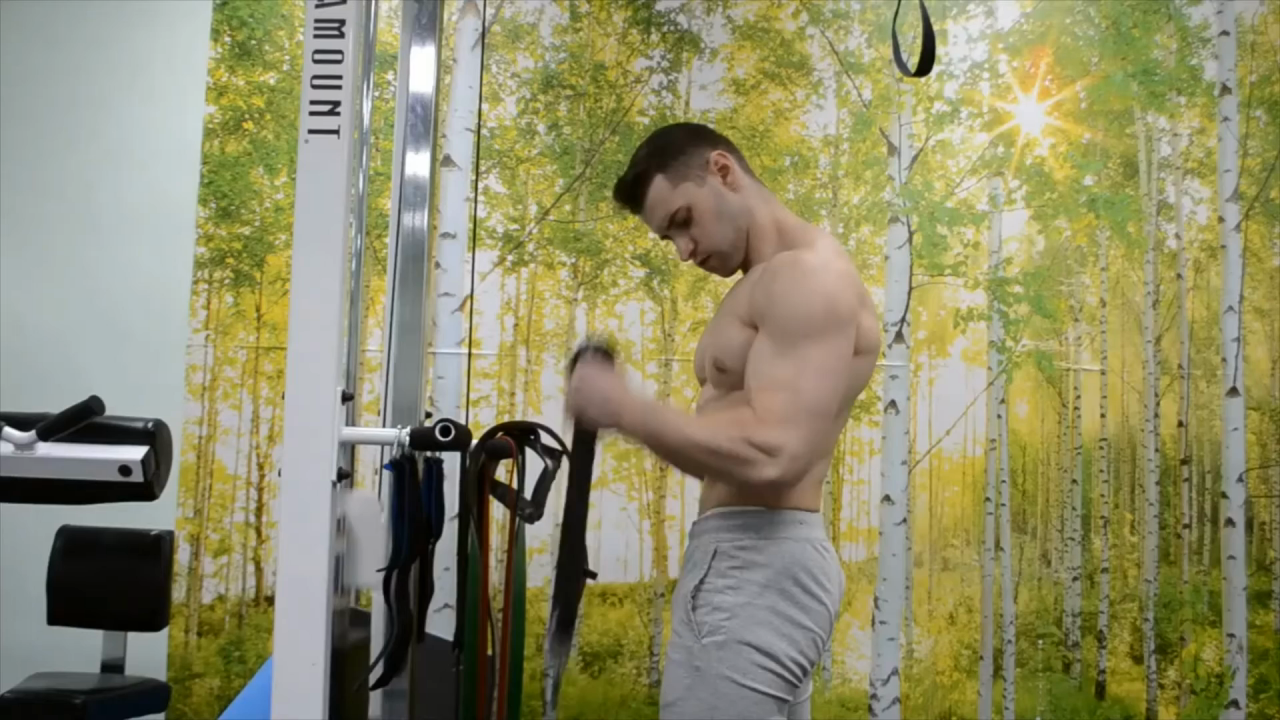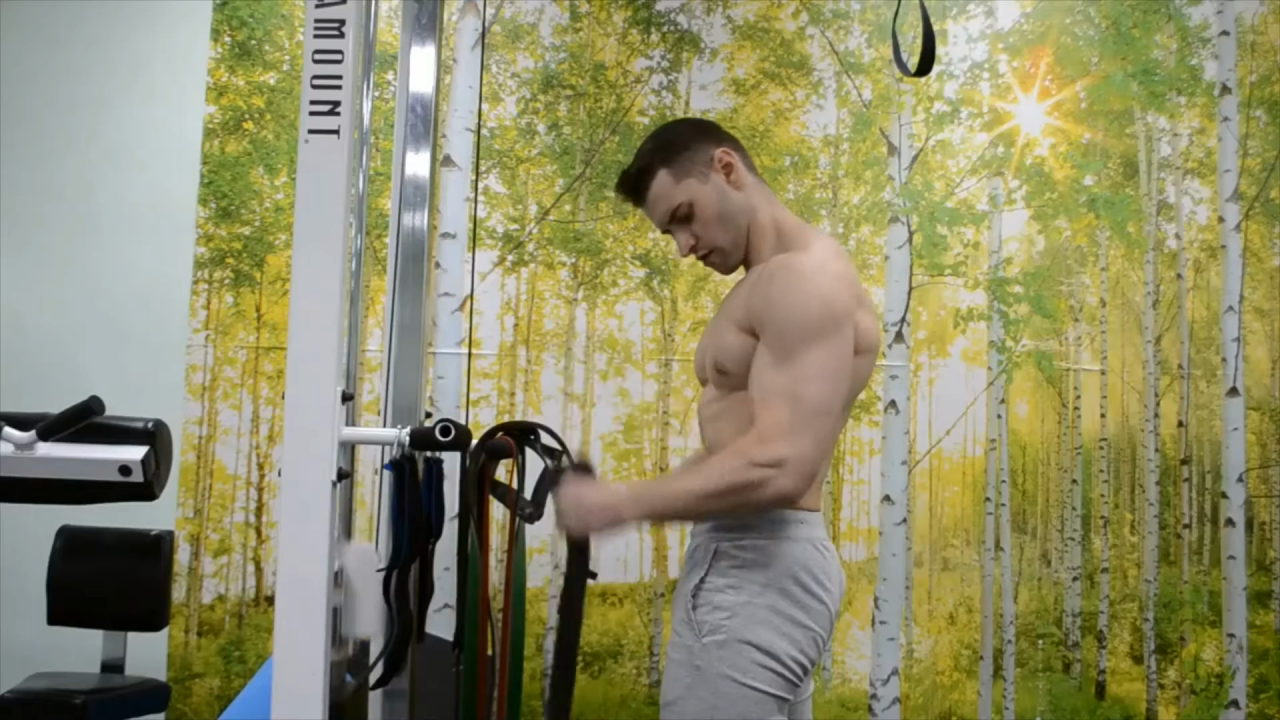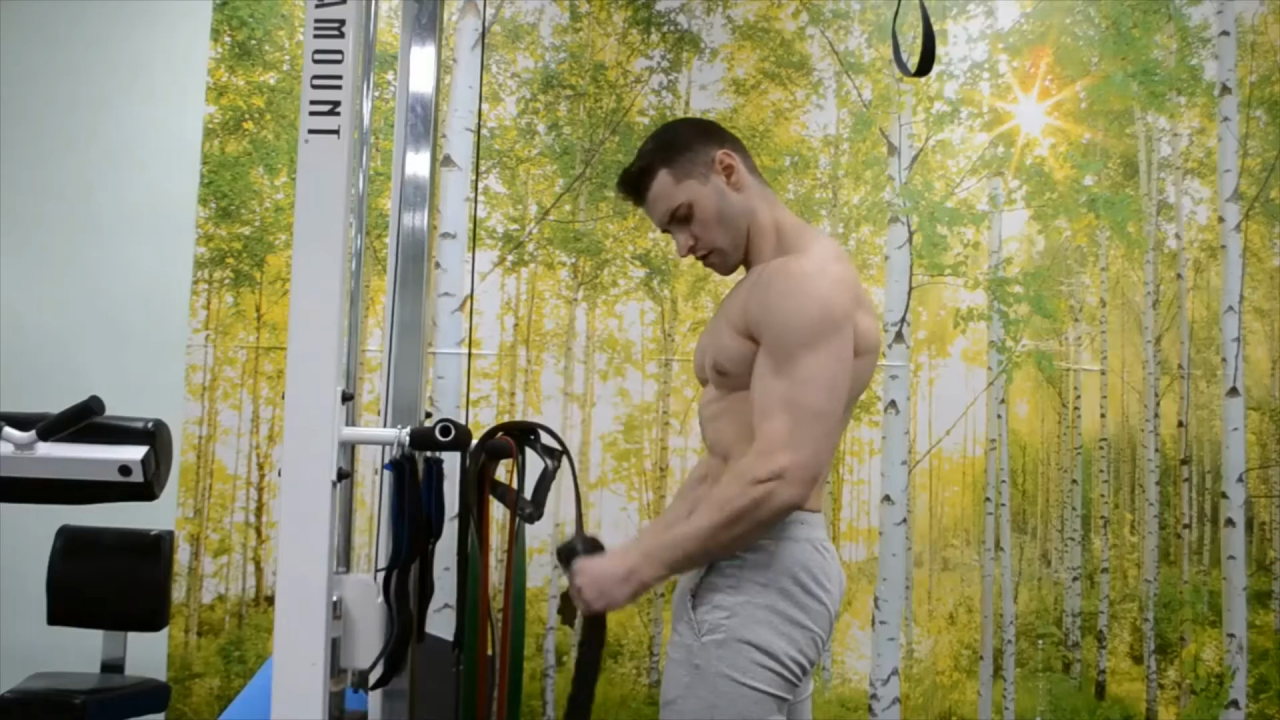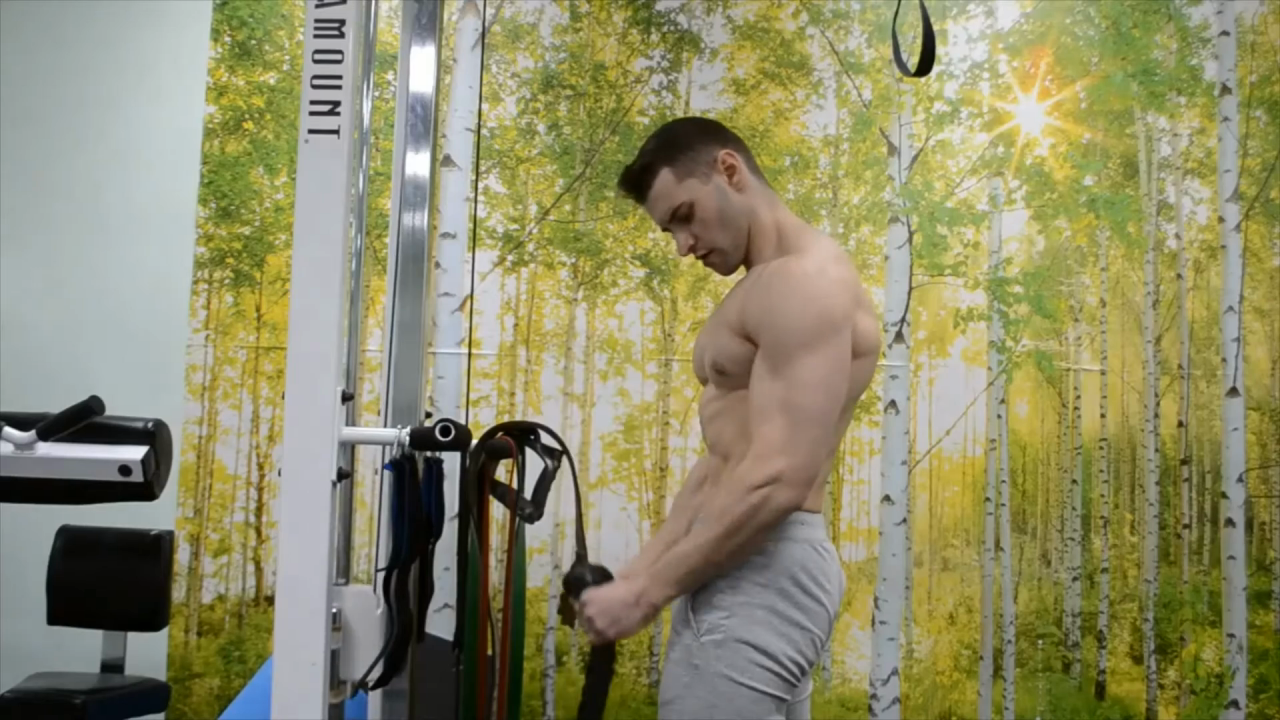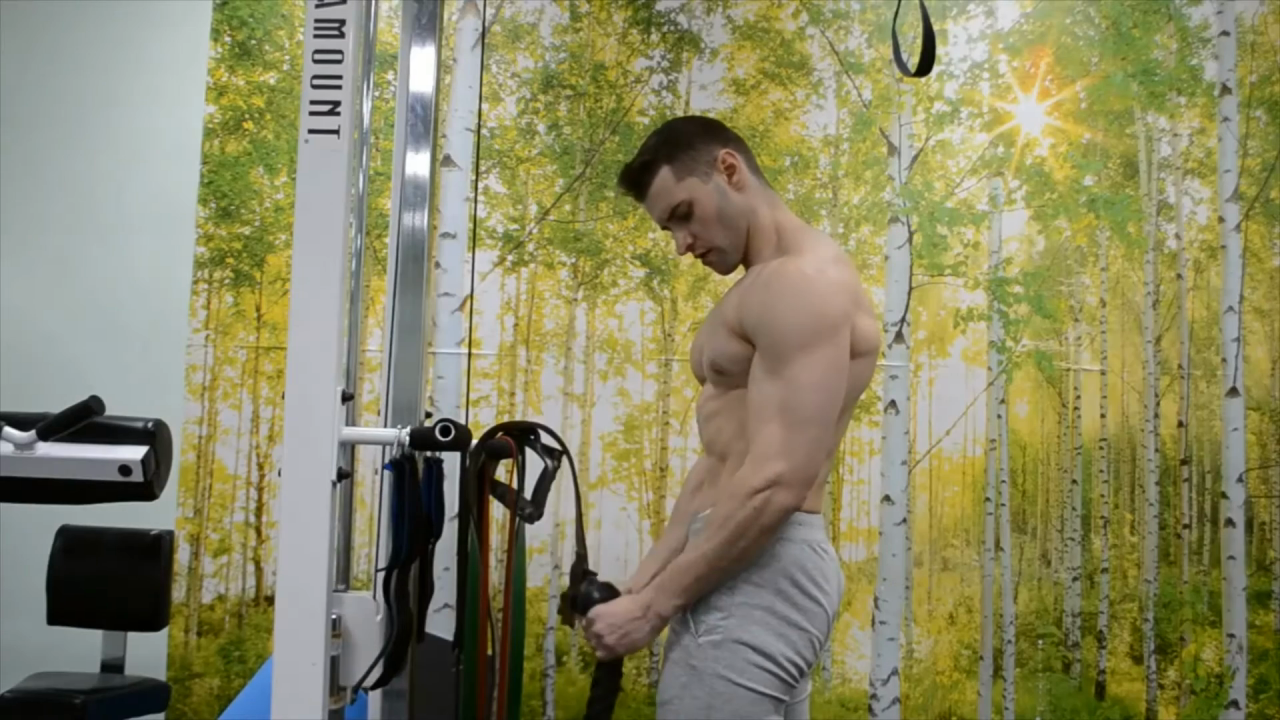
dt=0.2s
person 1, frame 1
left shoulder: (806, 274)
right shoulder: (769, 284)
left elbow: (770, 455)
left wrist: (623, 407)
right wrist: (636, 419)
left hip: (757, 567)
right hip: (756, 559)
person 1, frame 2
left shoulder: (805, 276)
right shoulder: (770, 285)
left elbow: (779, 466)
left wrist: (619, 503)
right wrist: (633, 502)
left hip: (757, 567)
right hip: (756, 561)
person 1, frame 3
left shoulder: (804, 280)
right shoulder: (770, 287)
left elbow: (781, 475)
left wrist: (639, 567)
right wrist: (636, 552)
left hip: (758, 569)
right hip: (758, 564)
person 1, frame 4
left shoulder: (804, 282)
right shoulder: (769, 287)
left elbow: (777, 478)
left wrist: (650, 591)
right wrist: (641, 569)
left hip: (756, 571)
right hip: (756, 568)
person 1, frame 5
left shoulder: (801, 282)
right shoulder: (769, 287)
left elbow: (777, 481)
left wrist: (653, 603)
right wrist: (645, 579)
left hip: (754, 571)
right hip: (758, 568)
